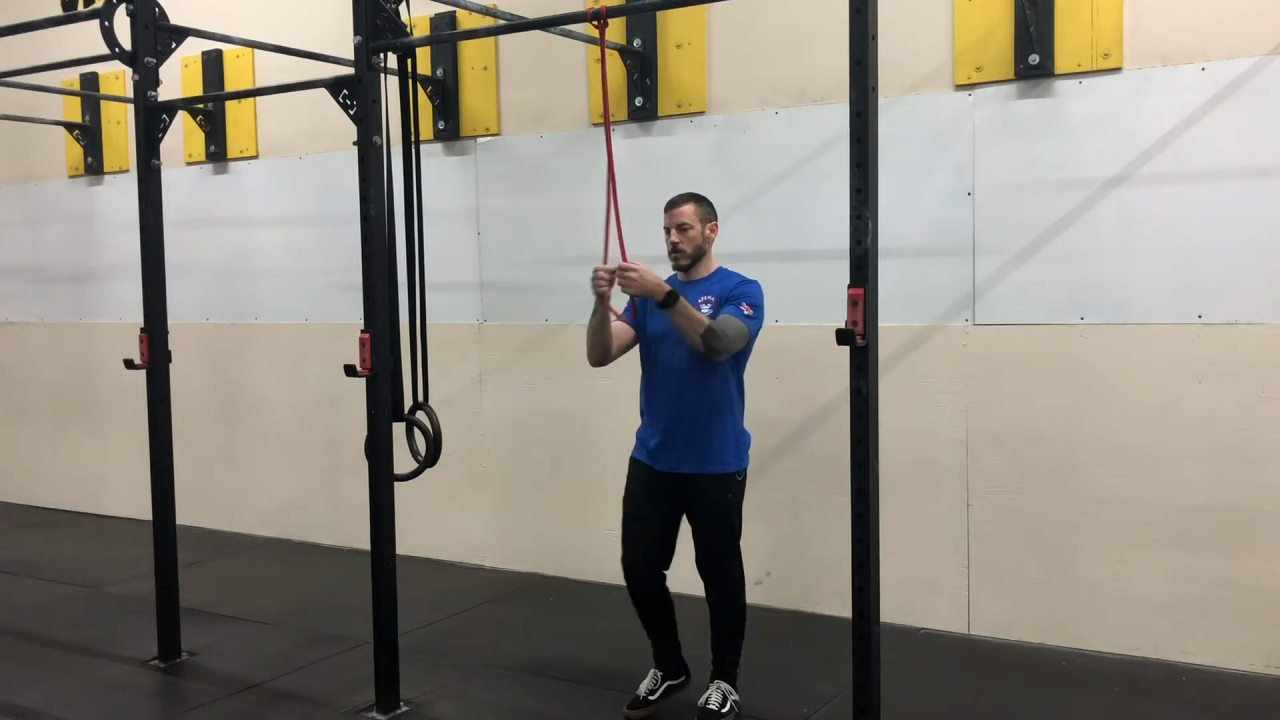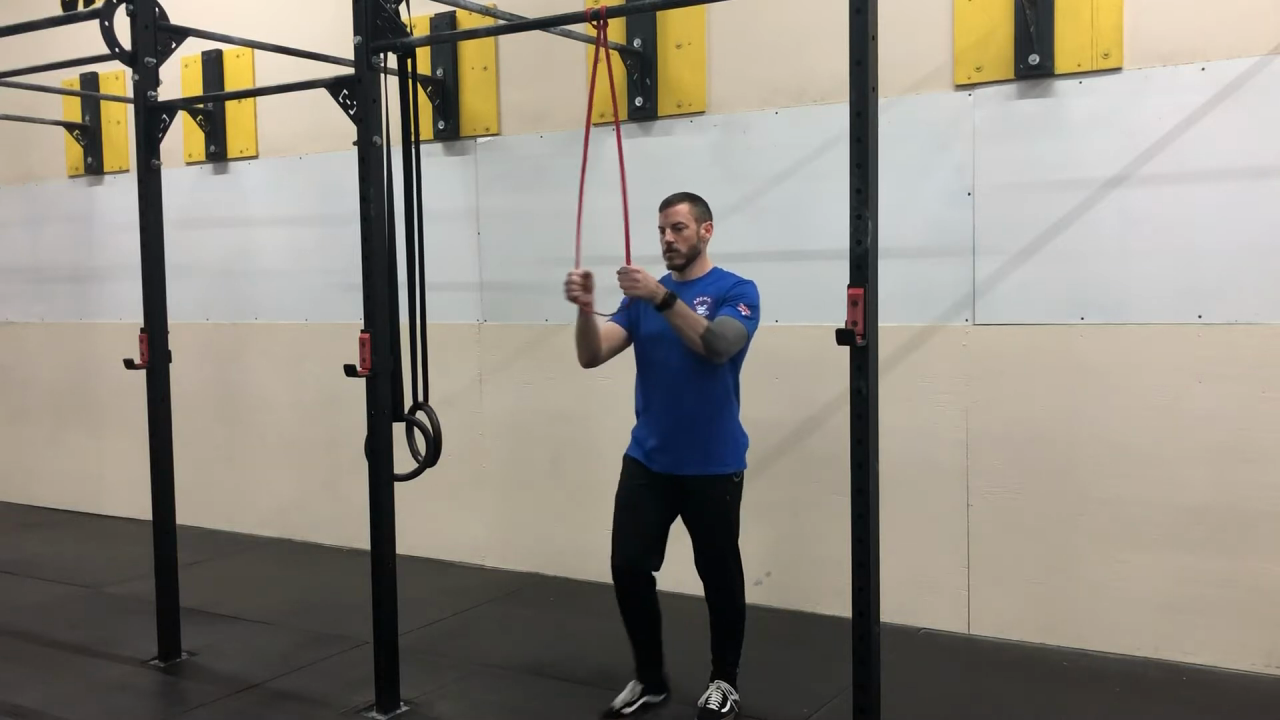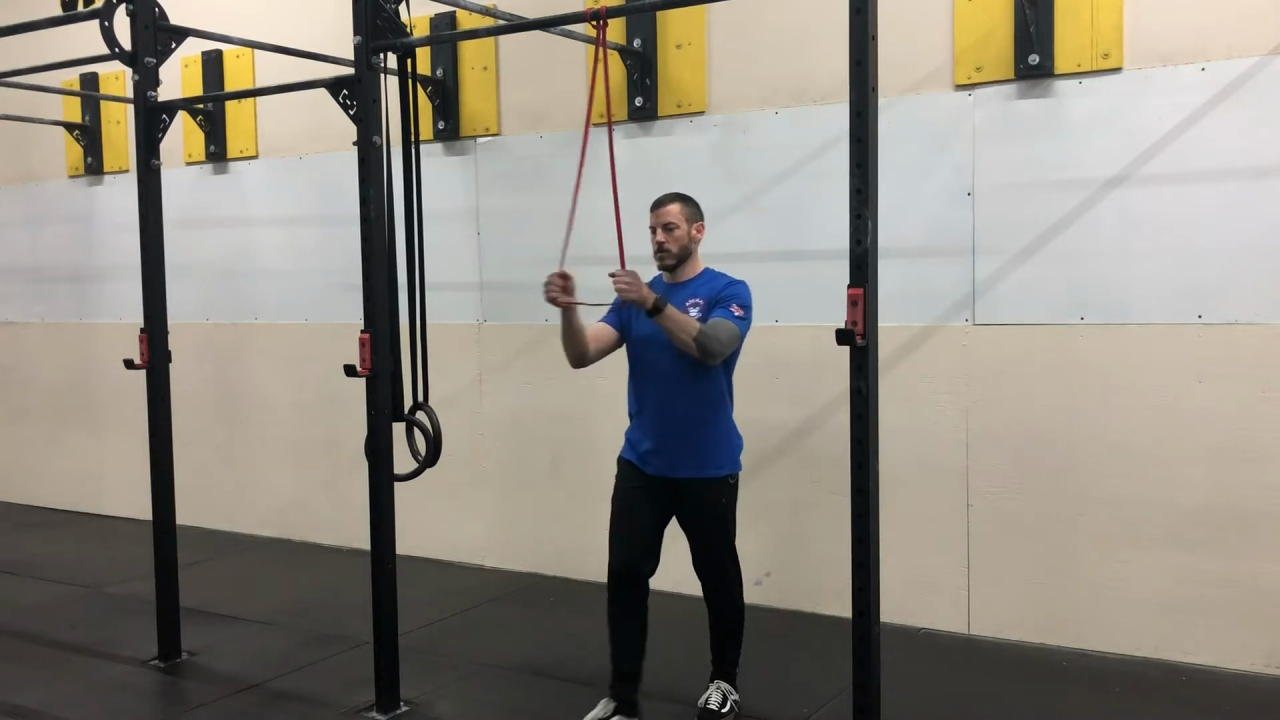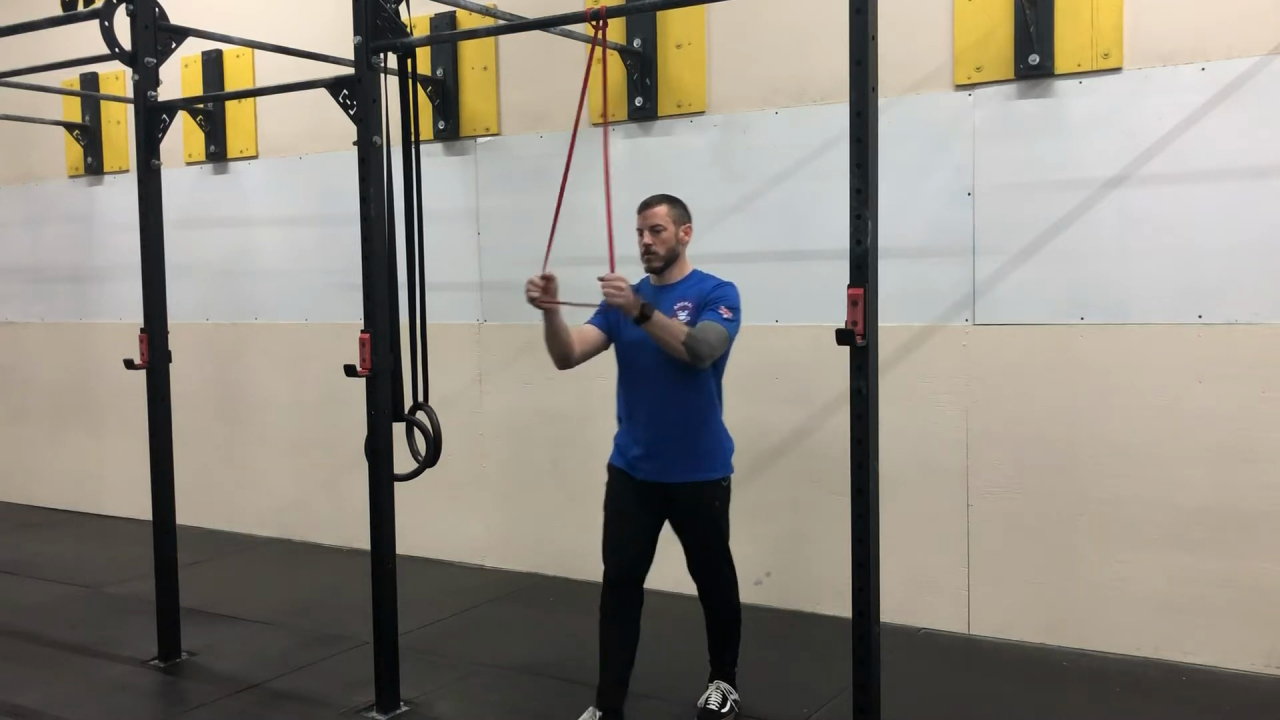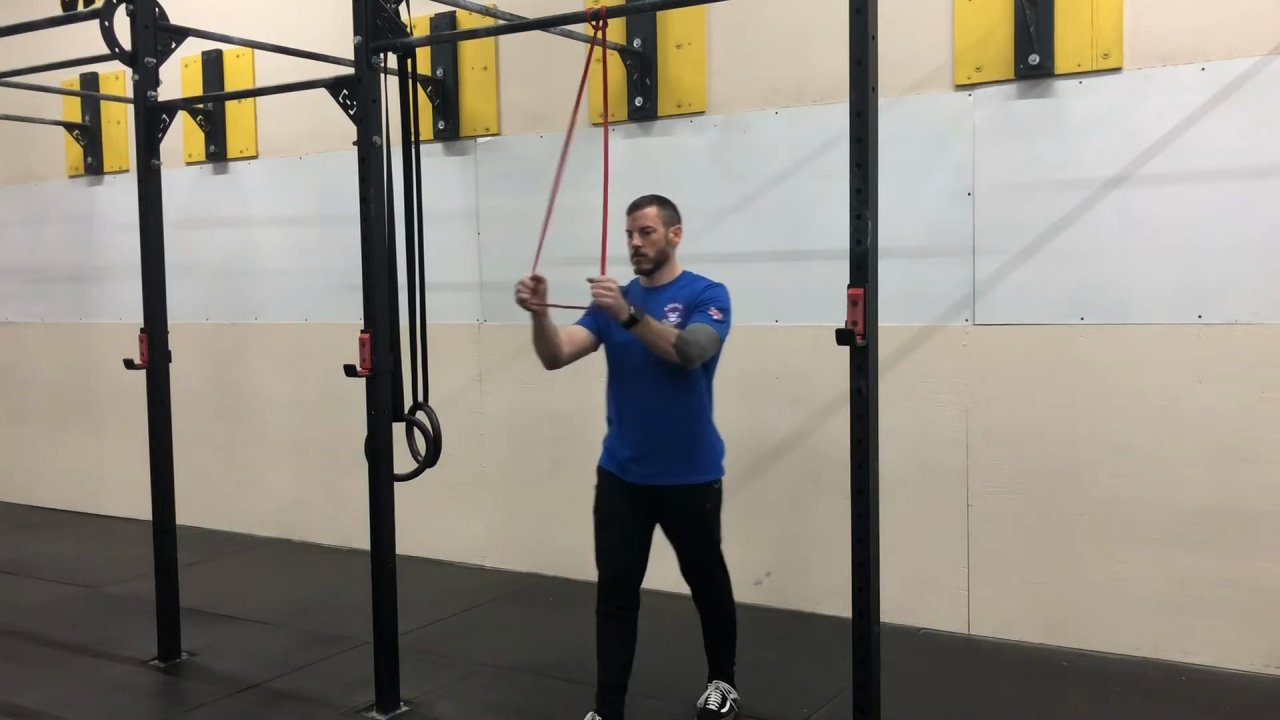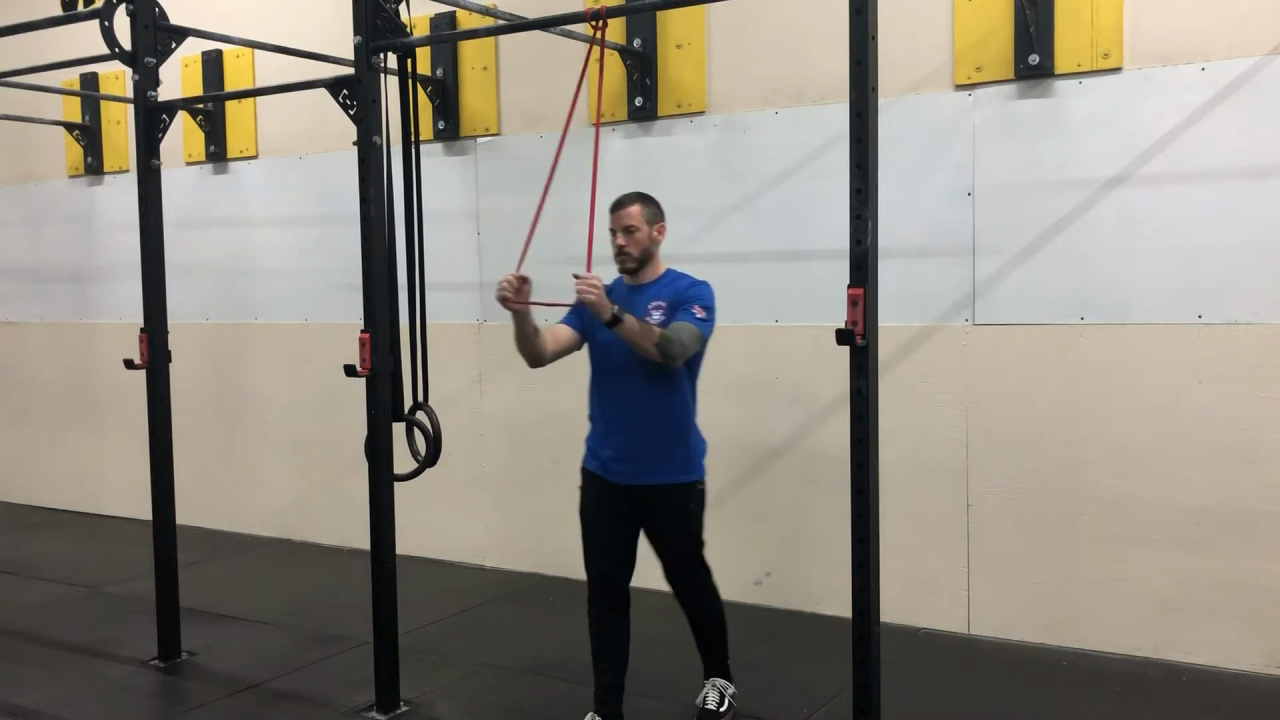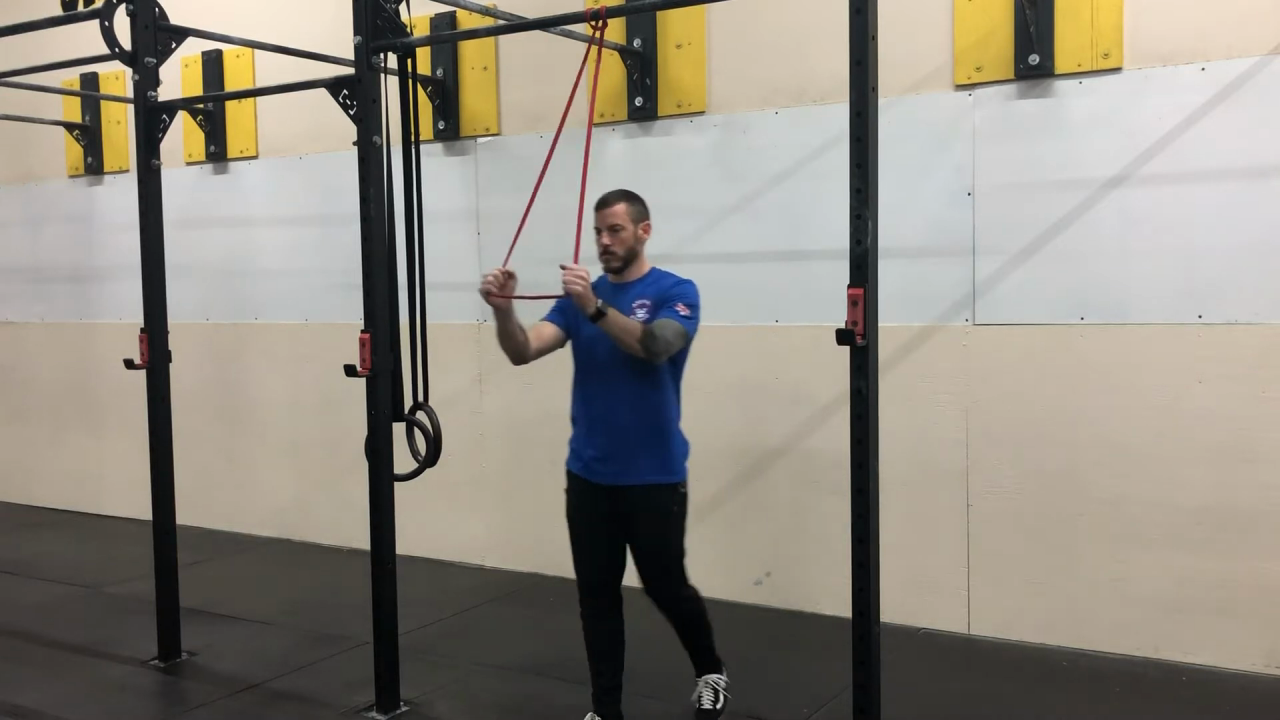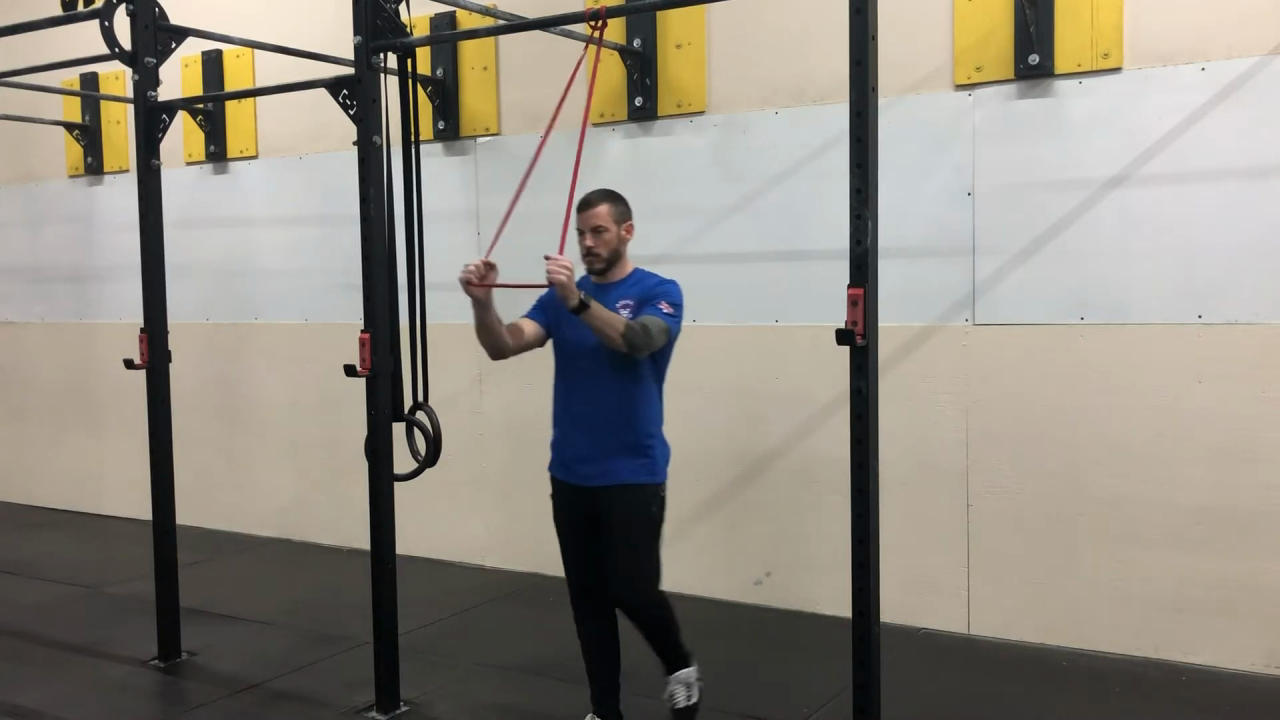
dt=0.1s
person 1, frame 1
left shoulder: (740, 291)
right shoulder: (647, 296)
left elbow: (718, 343)
right elbow: (600, 355)
left wrist: (664, 294)
right wrist: (603, 301)
left hip: (715, 464)
right hip: (651, 459)
left knee: (720, 578)
right knee: (639, 569)
right ankle: (669, 667)
person 1, frame 2
left shoulder: (736, 291)
right shoulder: (641, 299)
left elbow: (717, 346)
right elbow: (592, 356)
left wrist: (663, 298)
right wrist: (585, 306)
left hip: (713, 464)
right hip: (647, 460)
left knee: (719, 577)
right knee: (628, 568)
person 1, frame 3
left shoulder: (728, 292)
right shoulder: (633, 299)
left elbow: (711, 347)
right elbow: (583, 355)
left wrist: (653, 303)
right wrist: (568, 309)
left hip: (707, 468)
right hip: (641, 464)
left knee: (718, 579)
right knee: (625, 576)
person 1, frame 4
left shoulder: (716, 294)
right shoulder: (620, 302)
left elbow: (700, 351)
right elbow: (568, 356)
left wrist: (640, 310)
right wrist: (551, 311)
left hip: (699, 471)
right hip: (631, 469)
left knee: (713, 581)
right knee: (619, 583)
person 1, frame 5
left shoulder: (707, 296)
right shoulder: (611, 300)
left elbow: (690, 353)
right elbow: (556, 356)
left wrist: (628, 315)
right wrist: (538, 313)
left hip: (689, 475)
right hip: (621, 473)
left knee: (707, 583)
right knee: (615, 590)
person 1, frame 6
left shoulder: (691, 293)
right shoulder: (598, 298)
left elbow: (672, 351)
right elbow: (540, 354)
left wrist: (612, 313)
right wrist: (521, 314)
left hip: (672, 475)
right hip: (604, 473)
left knee: (690, 584)
right knee: (604, 592)
person 1, frame 7
left shoulder: (675, 292)
right shoulder: (580, 297)
left elbow: (654, 347)
right elbow: (523, 351)
left wrist: (594, 308)
right wrist: (503, 309)
left hip: (653, 475)
right hip: (588, 474)
left knee: (665, 586)
right knee: (596, 595)
left ankle: (710, 672)
person 1, frame 8
left shoulder: (658, 292)
right shoulder: (560, 296)
left elbow: (637, 342)
right elbow: (503, 346)
left wrist: (578, 301)
right wrist: (483, 301)
left hip: (634, 475)
right hip: (571, 475)
left knee: (633, 592)
right knee: (587, 597)
left ankle: (681, 667)
